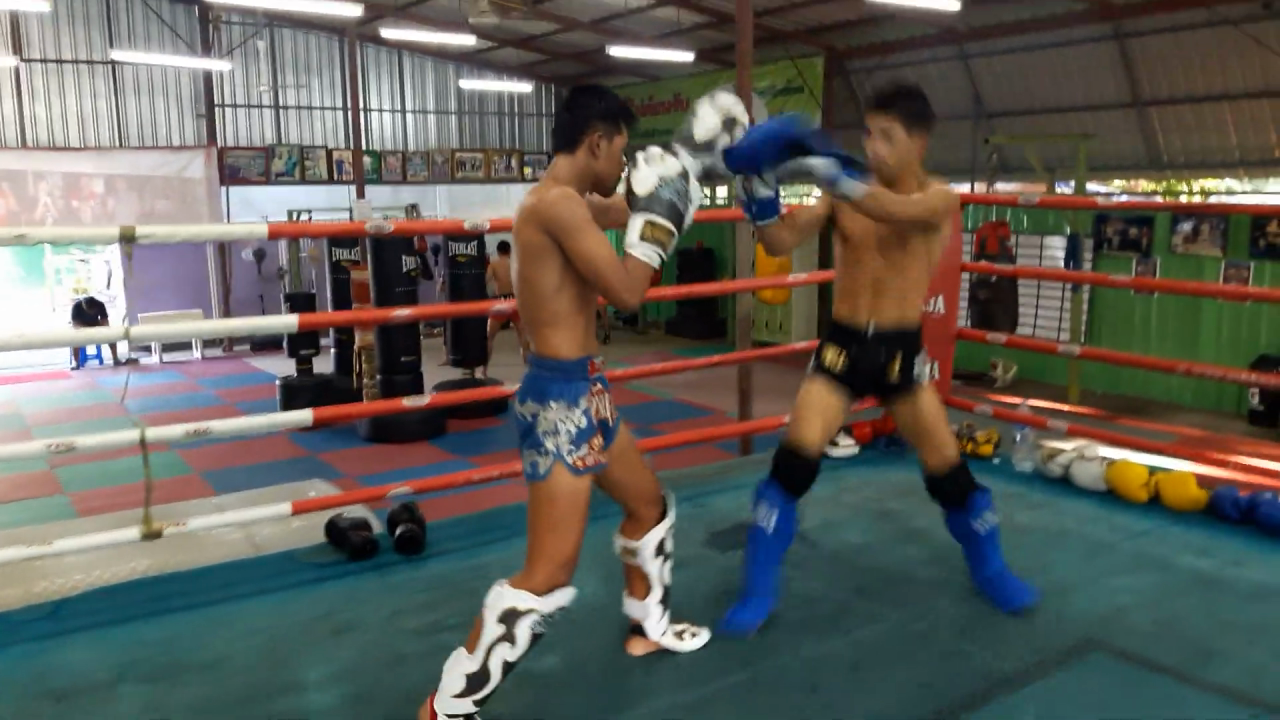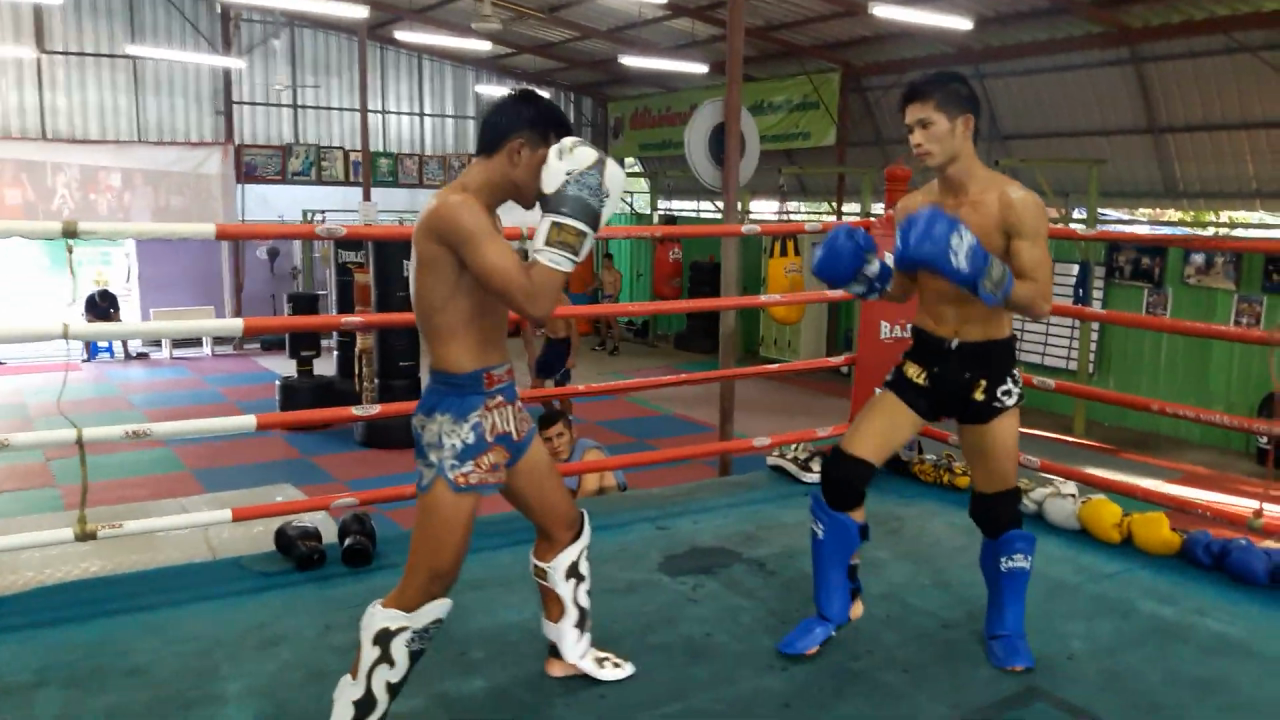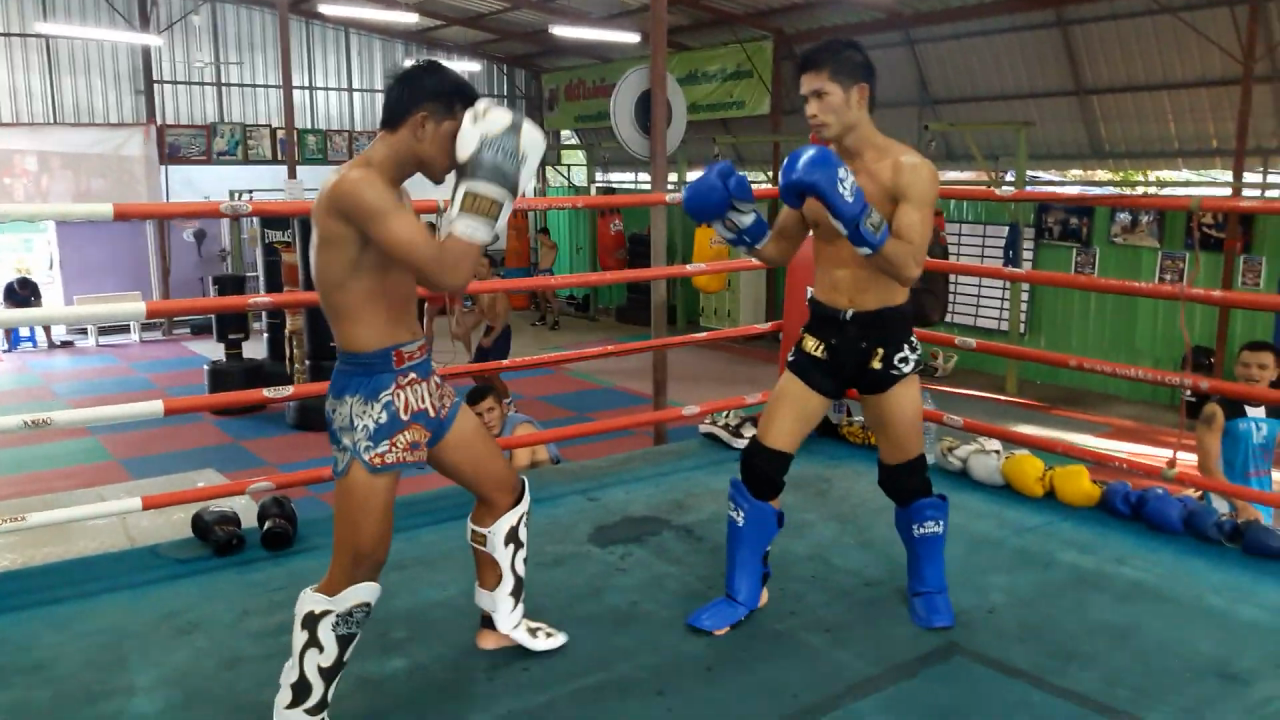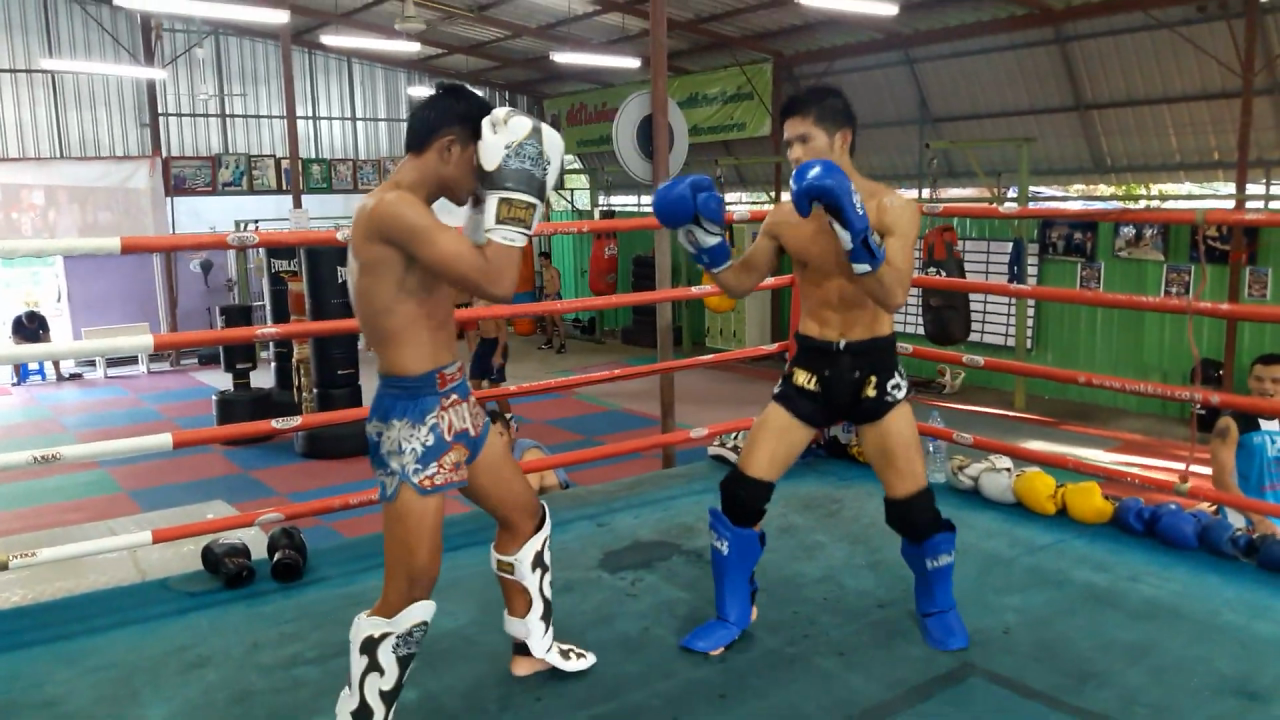
dt=0.7s
person 1, frame 1
left shoulder: (564, 201)
right shoulder: (556, 202)
left elbow: (617, 213)
right elbow: (627, 291)
left wrist: (665, 175)
right wrist: (659, 209)
left hip: (583, 392)
right hip: (561, 398)
left knee: (650, 507)
right knee: (547, 577)
left ankle: (648, 626)
person 1, frame 2
left shoulder: (481, 213)
right shoulder: (456, 210)
left elbow: (524, 290)
right elbow: (535, 301)
left wrist: (576, 211)
right wrist: (571, 210)
left hip: (501, 403)
right hip: (459, 413)
left knee: (564, 525)
right knee: (426, 588)
left ankle: (568, 648)
person 1, frame 3
left shoulder: (392, 190)
right shoulder: (356, 186)
left elbow: (432, 267)
right elbow: (448, 274)
left wrist: (489, 184)
right wrist: (485, 178)
left hip: (420, 380)
right hip: (371, 392)
left knee: (505, 491)
right knee: (356, 572)
left ankle: (500, 619)
person 1, frame 4
left shoulder: (412, 209)
right shoulder: (392, 210)
left elbow: (471, 264)
right elbow: (497, 282)
left wrist: (515, 187)
right wrist: (515, 185)
left hip: (456, 402)
right hip: (413, 414)
left knee: (526, 518)
right knee: (409, 594)
left ankle: (532, 643)
person 2, frame 1
left shoulder: (937, 201)
right shoulder: (843, 195)
left elbow: (888, 212)
right elbow: (781, 244)
left wrist: (824, 168)
right wrist: (759, 190)
left hip: (900, 353)
right hip: (842, 346)
left knee: (950, 476)
right knee: (793, 465)
left ankle: (991, 572)
right ankle: (757, 593)
person 2, frame 2
left shoulder: (1016, 204)
right shoulder: (913, 209)
left elbow: (1040, 301)
left wrist: (975, 267)
right wrist: (865, 270)
left hip: (988, 368)
right hip: (924, 360)
left knee: (999, 507)
right knee: (844, 469)
left ankle: (1005, 629)
right ankle: (834, 608)
person 2, frame 3
left shoulder: (911, 171)
right shoulder: (814, 171)
left elbow: (908, 269)
right elbow: (778, 254)
left wrist: (855, 212)
right wrist: (737, 214)
left hip: (884, 337)
right hip: (822, 333)
left knee: (906, 475)
right knee: (761, 462)
left ankle: (928, 588)
right ankle: (744, 592)
person 2, frame 4
left shoulder: (892, 209)
right shoulder: (785, 216)
left elbow: (891, 295)
right elbow: (737, 282)
left wrist: (852, 226)
right wrist: (698, 232)
left hip: (874, 369)
right hip: (810, 368)
left knee: (915, 511)
right knee: (741, 492)
left ankle: (938, 608)
right ankle: (733, 614)
